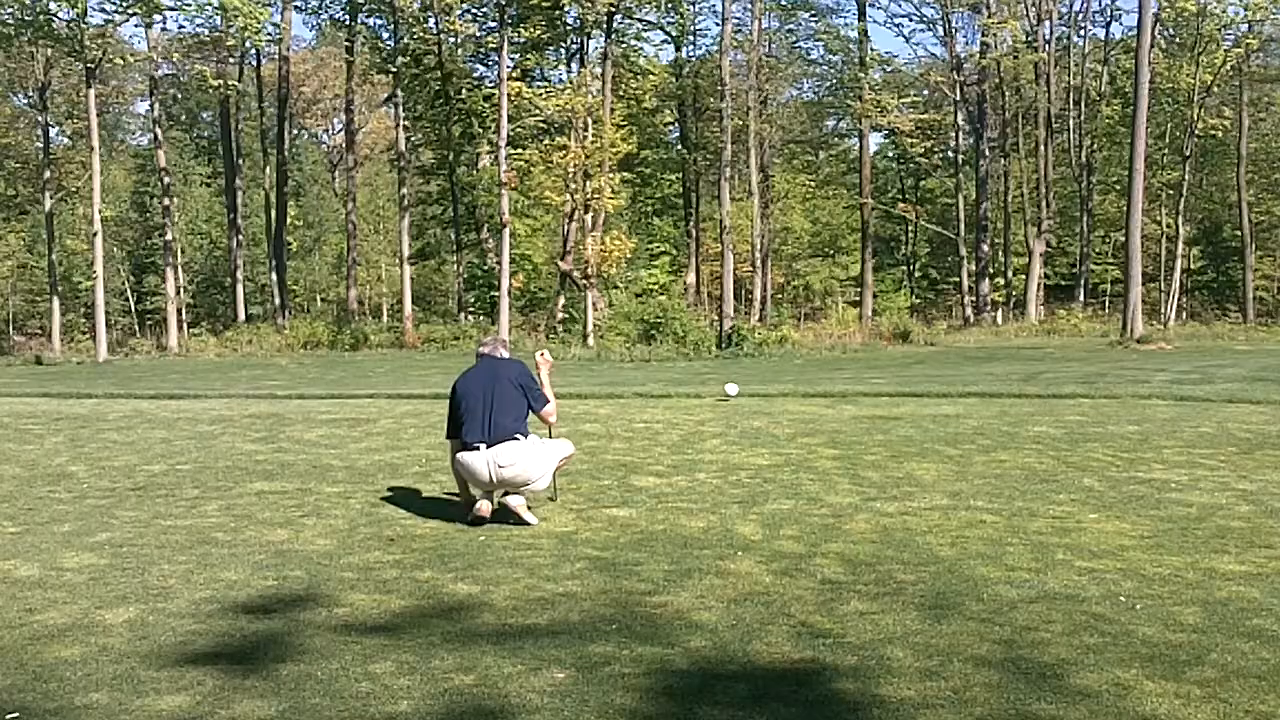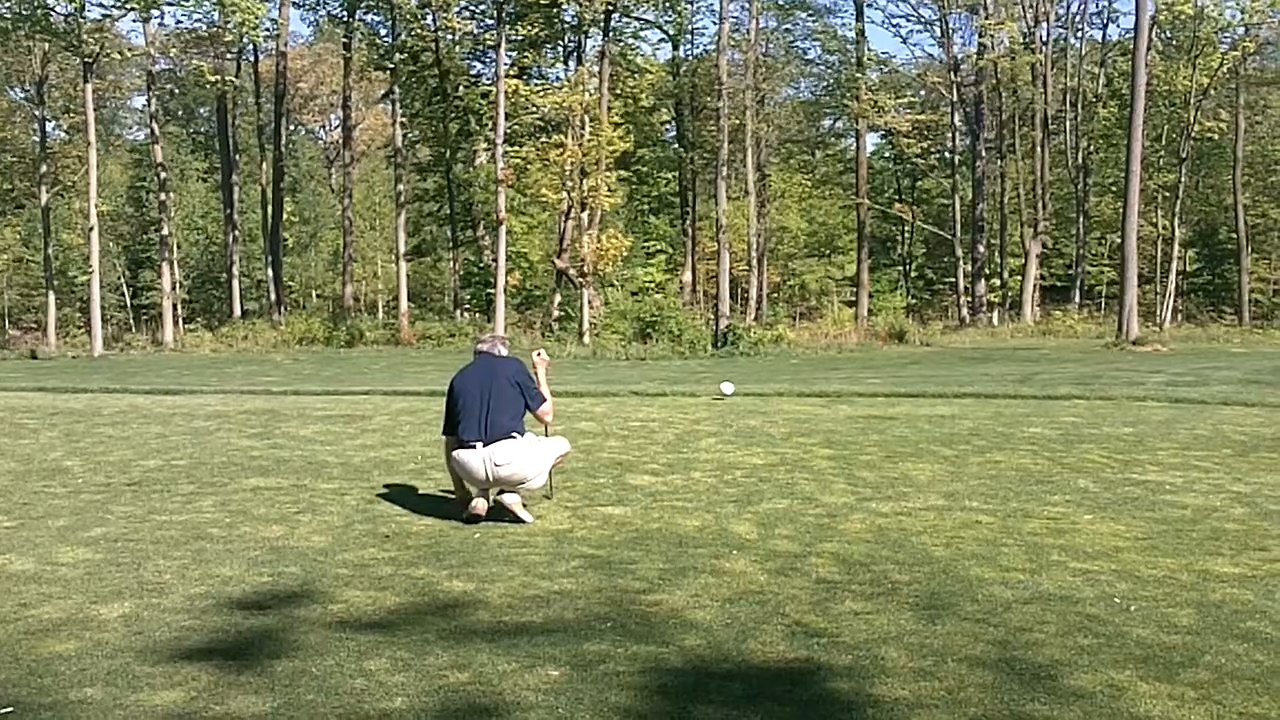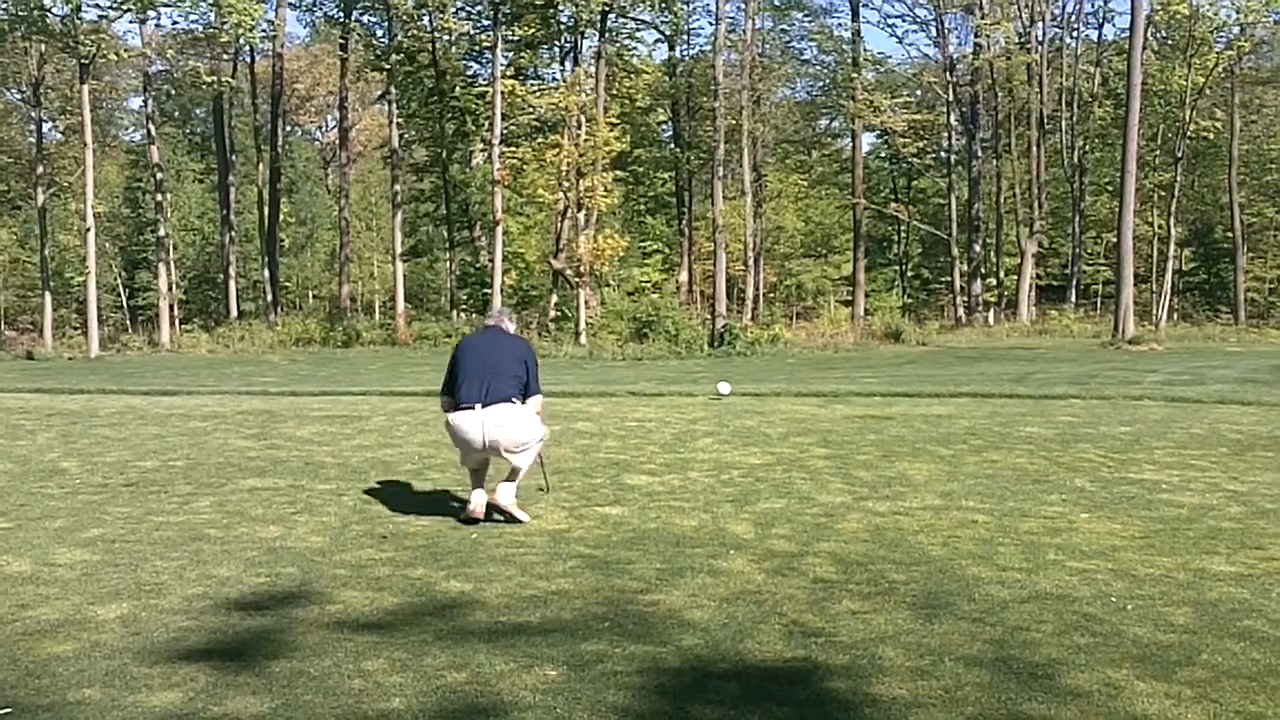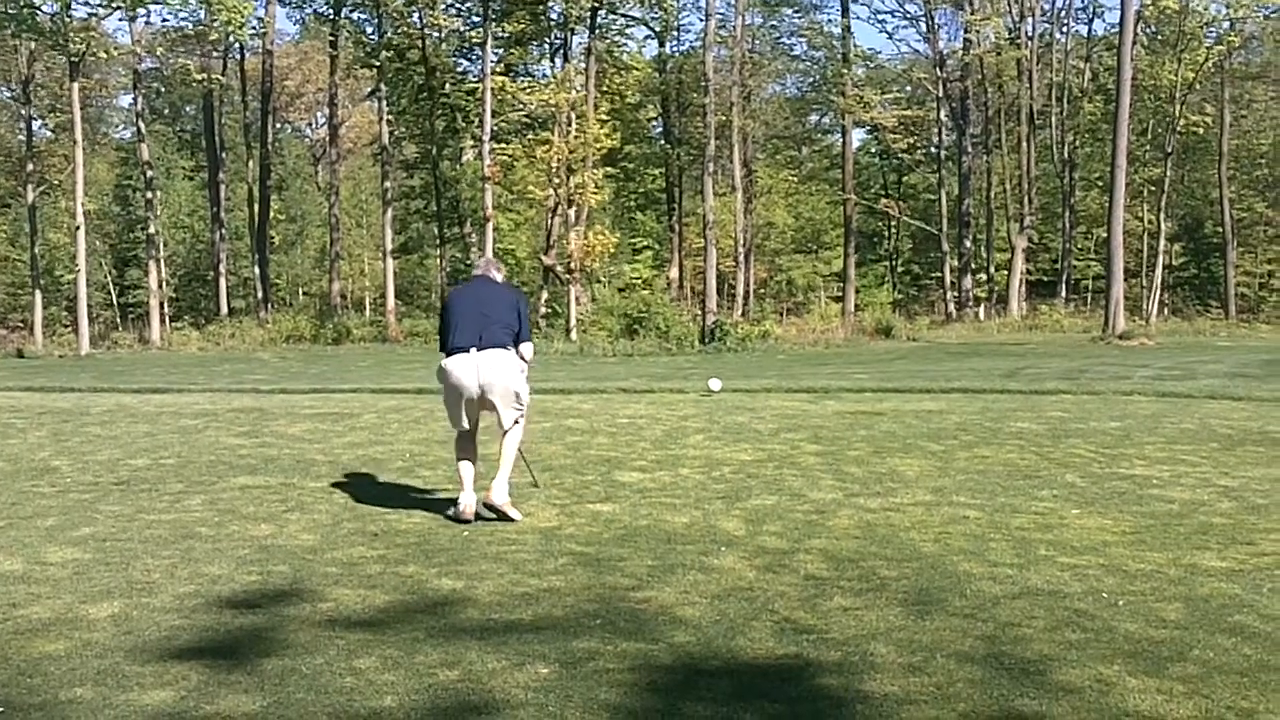
dt=0.4s
person 1, frame 1
left shoulder: (461, 381)
right shoulder: (516, 368)
left elbow: (455, 448)
right elbow: (550, 417)
left wrist: (465, 495)
right wrist: (544, 373)
left hip: (474, 469)
right hip: (514, 460)
right knee: (566, 448)
left ankle: (484, 500)
right ankle: (516, 495)
person 1, frame 2
left shoulder: (460, 378)
right shoulder: (513, 366)
left elbow: (450, 444)
right elbow: (546, 416)
left wrist: (459, 487)
right wrist: (541, 372)
left hip: (470, 467)
right hip: (510, 459)
right knee: (562, 445)
left ankle: (480, 498)
right ankle: (511, 492)
person 1, frame 3
left shoulder: (464, 344)
right shoulder: (521, 345)
left elbow: (446, 404)
right elbow: (534, 407)
left hip: (464, 424)
right hip: (505, 420)
left knee: (476, 449)
right knee: (539, 432)
left ankle: (476, 499)
right ankle: (505, 494)
person 1, frame 4
left shoulder: (453, 296)
right shoulder: (512, 295)
right elbow: (526, 353)
right wrist: (518, 376)
left hip: (458, 367)
right hip: (499, 363)
left knee: (465, 429)
right knee: (514, 423)
left ankle: (466, 500)
right ankle: (498, 491)
